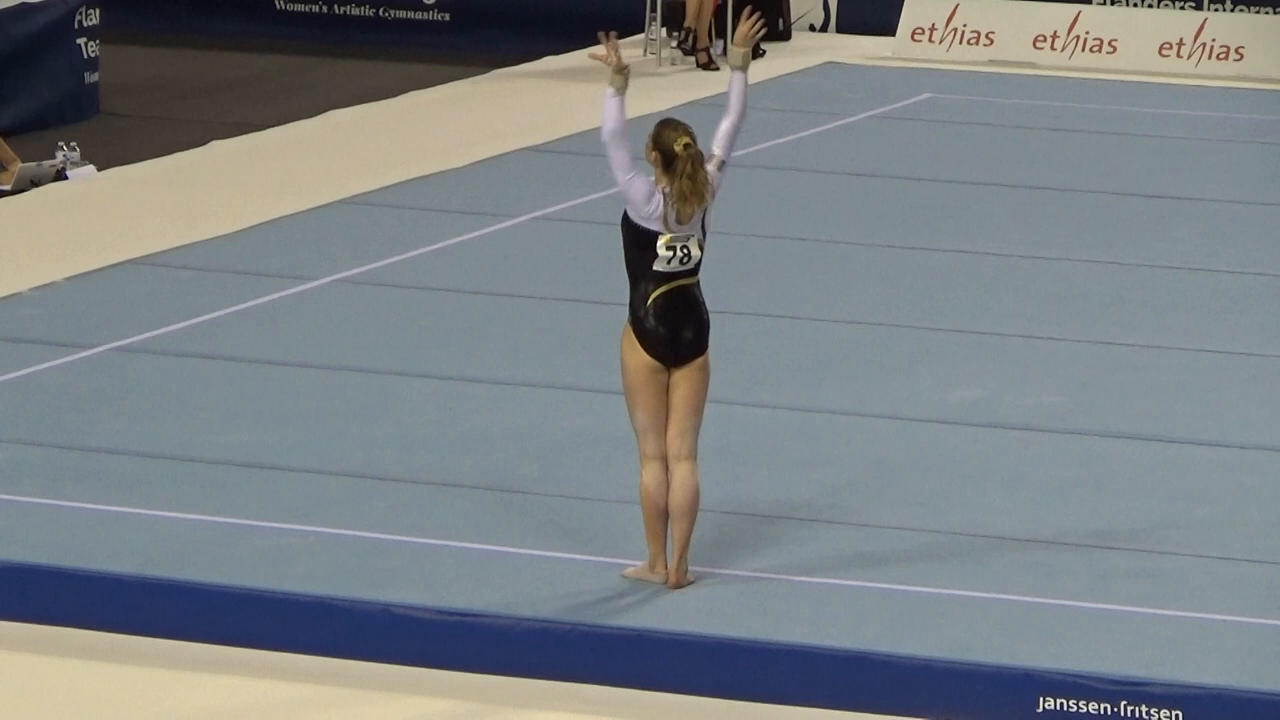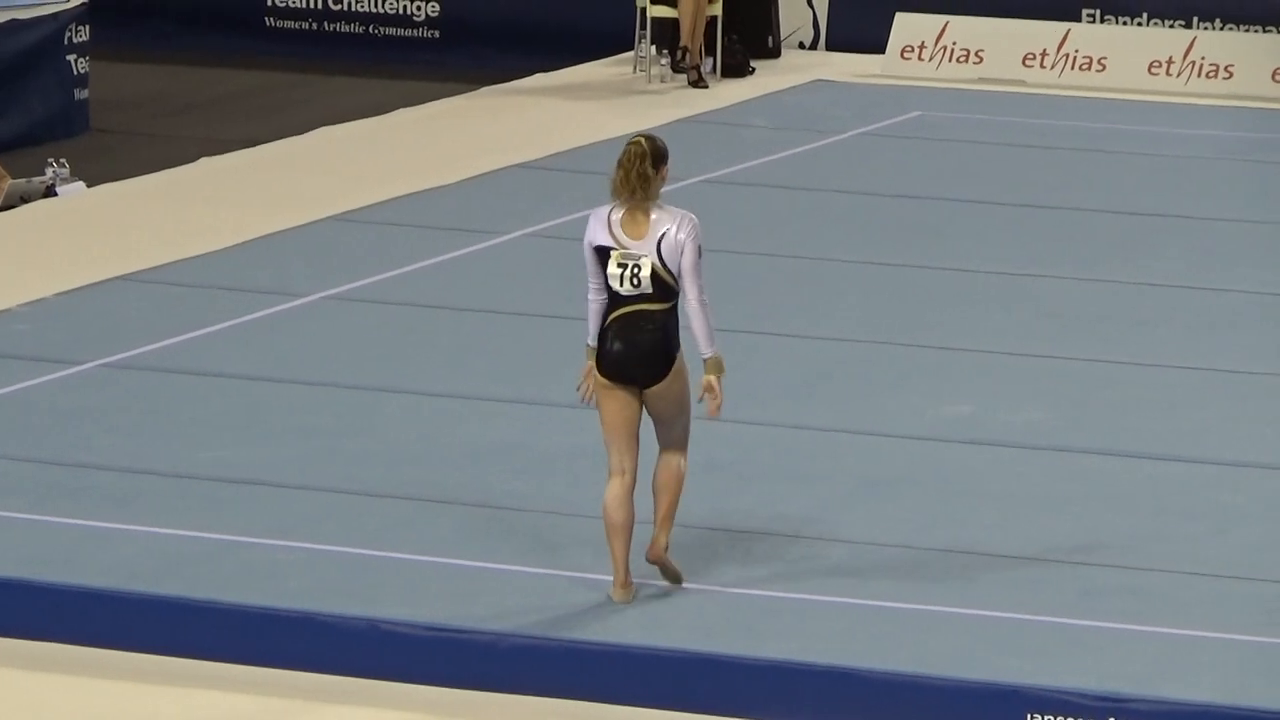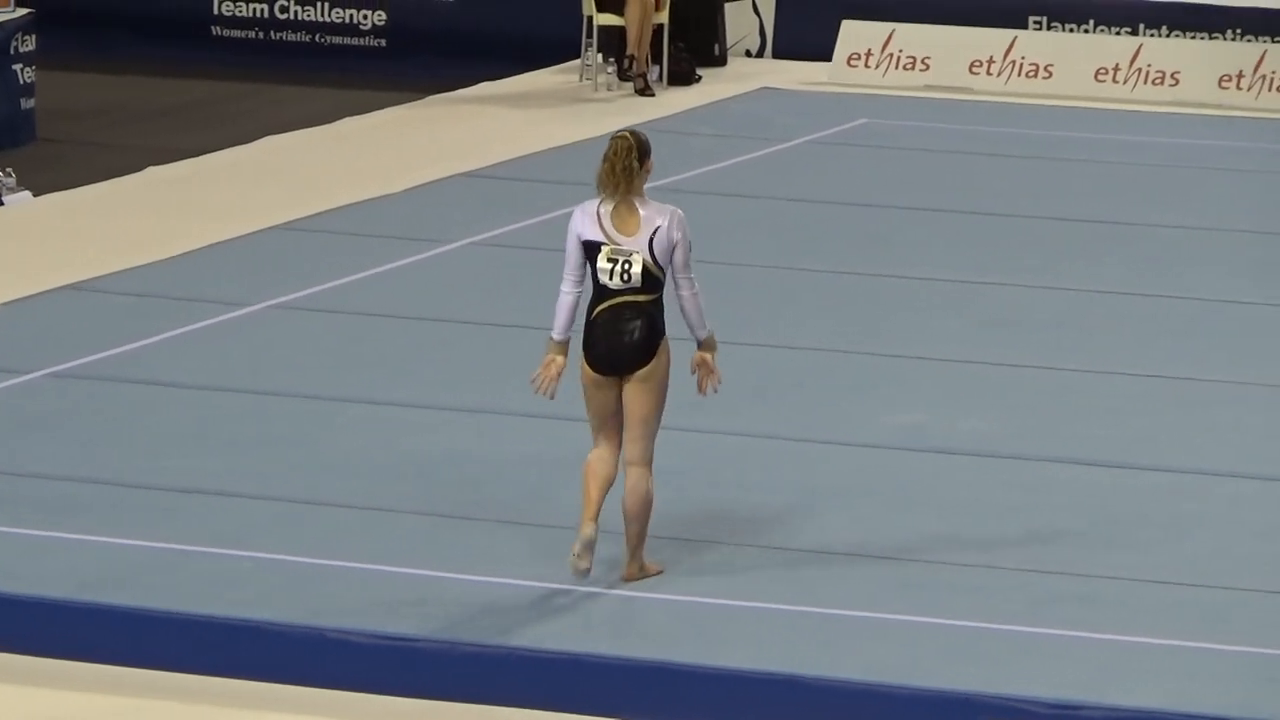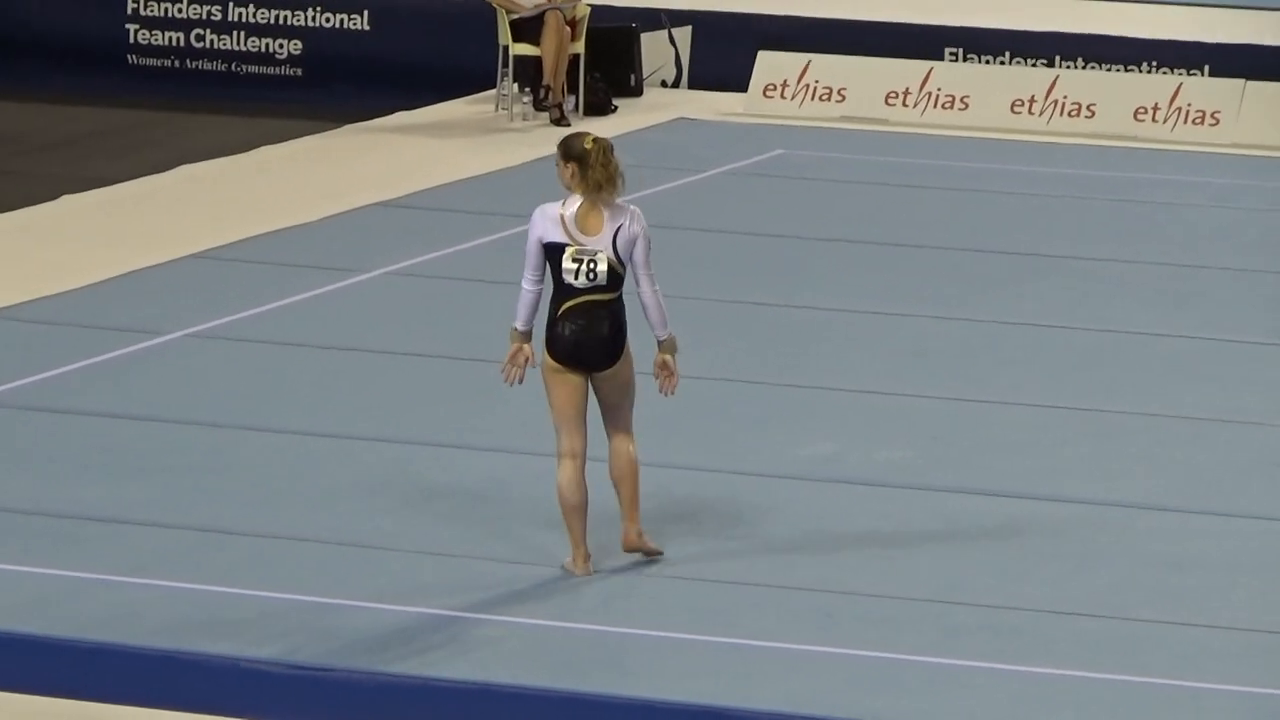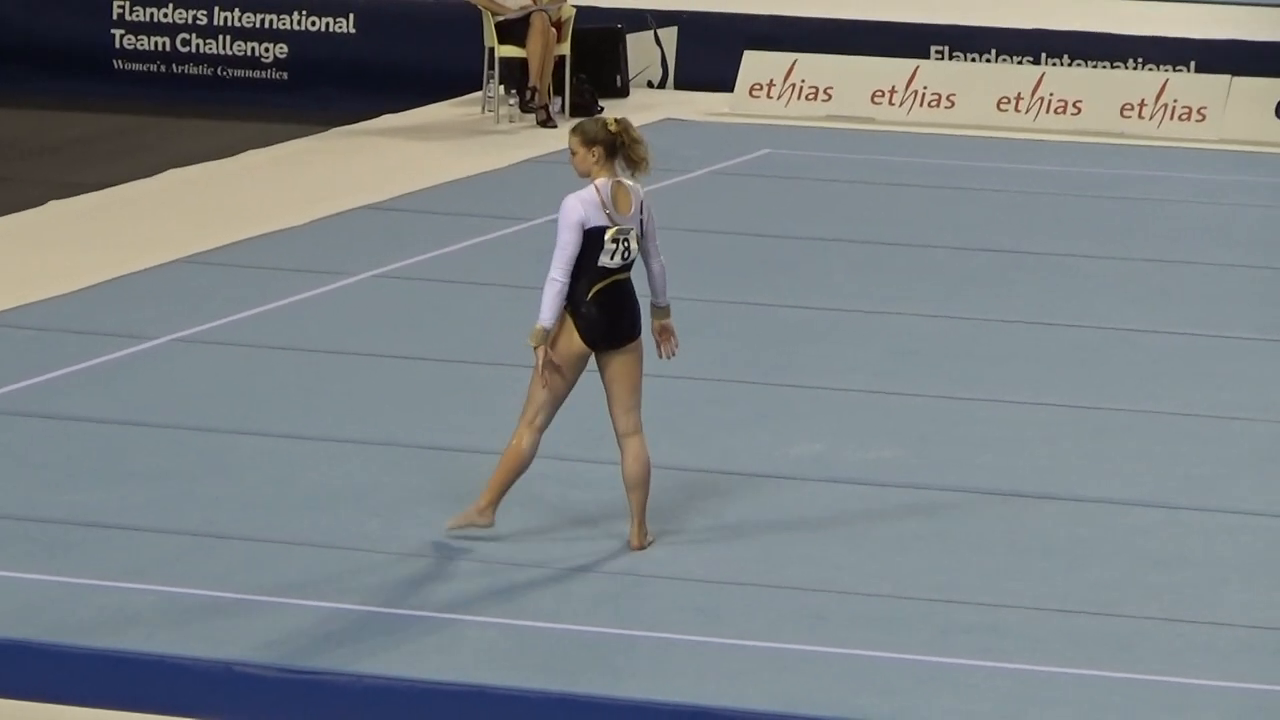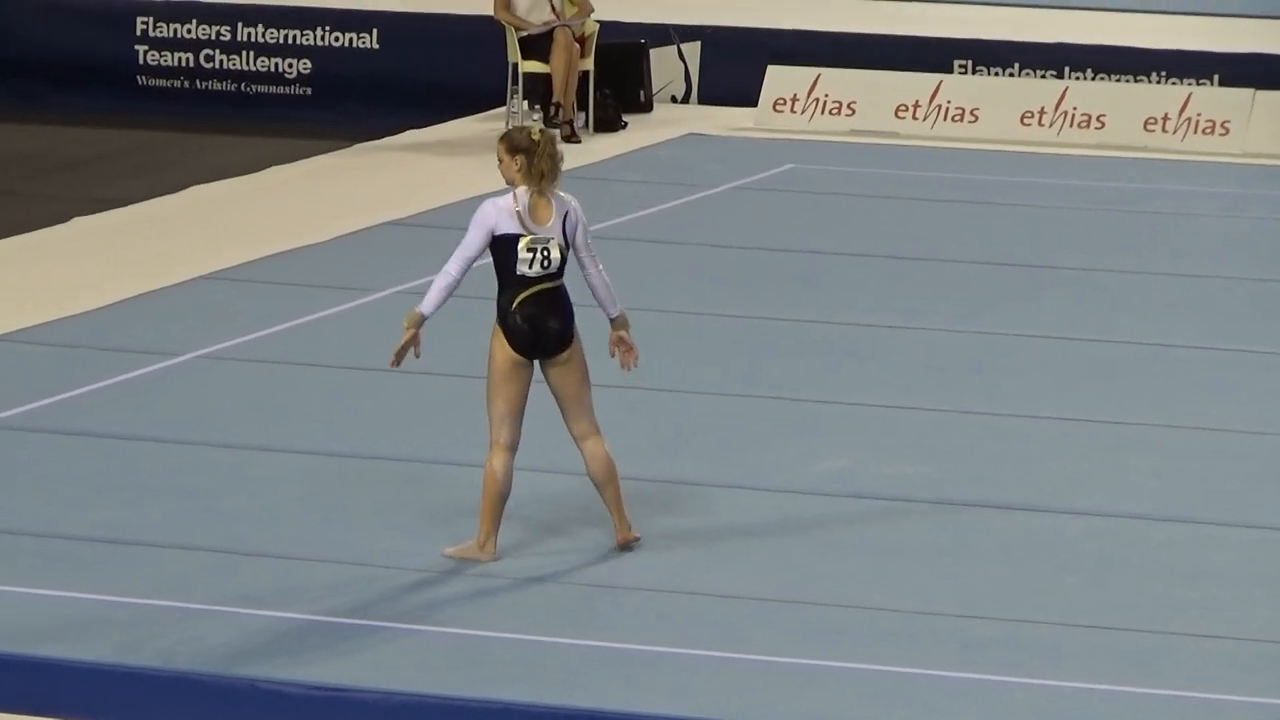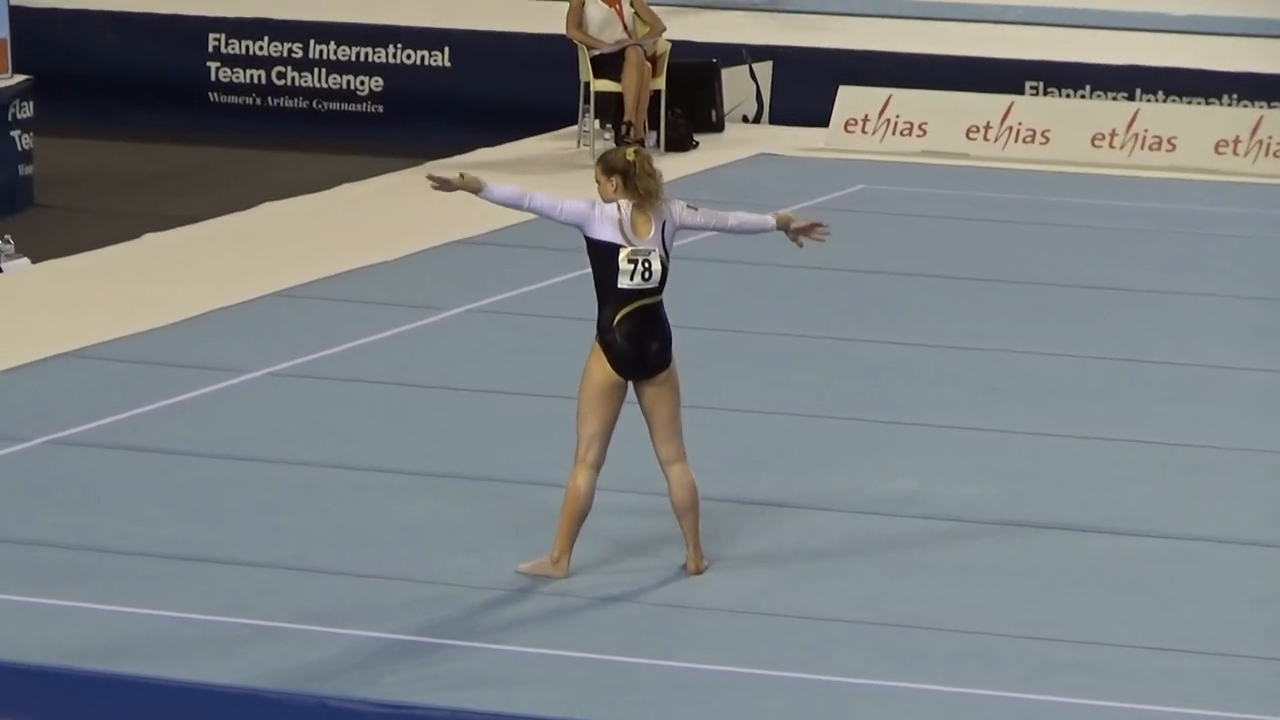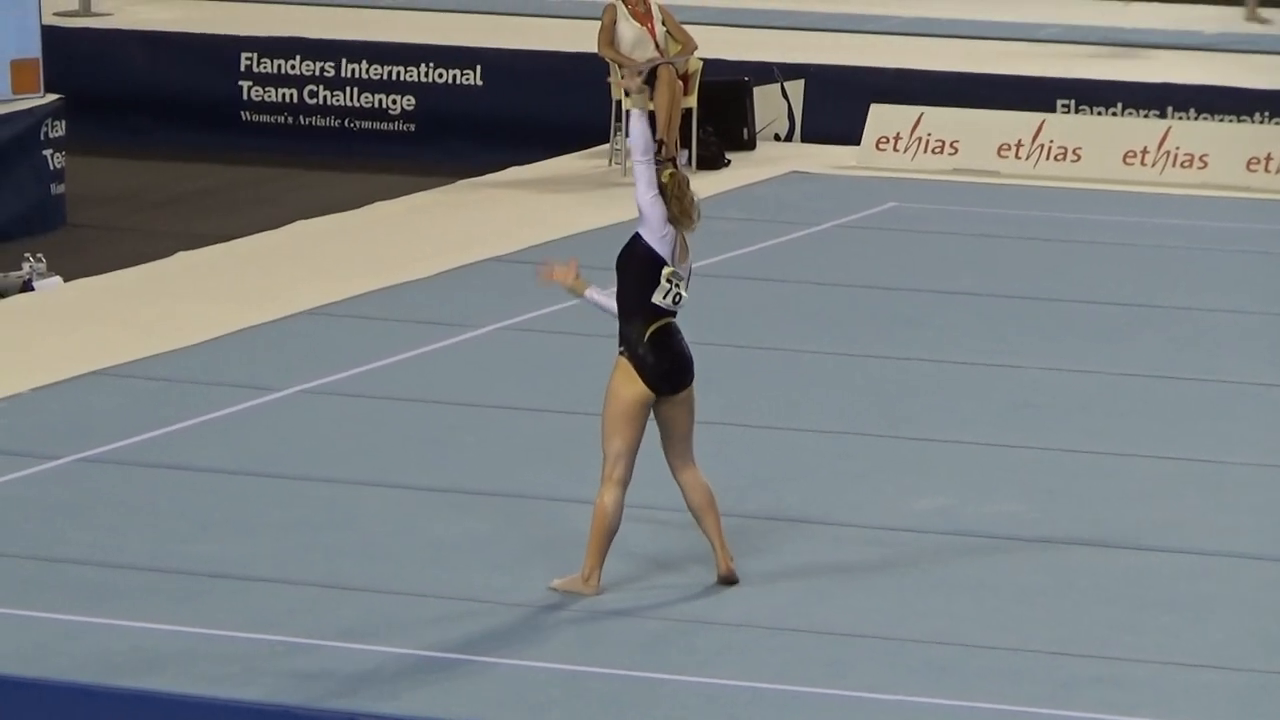
dt=0.7s
person 1, frame 1
left shoulder: (643, 199)
right shoulder: (705, 182)
left elbow: (611, 135)
right elbow: (733, 121)
right wrist: (737, 65)
left hip: (647, 339)
right hip: (692, 331)
left knee: (652, 458)
right knee: (683, 456)
left ankle: (655, 563)
right ankle: (677, 566)
person 1, frame 2
left shoulder: (598, 222)
right shoulder: (682, 225)
left elbow: (595, 295)
right elbow: (694, 299)
left wrist: (593, 353)
right wrist: (711, 365)
left hip: (613, 352)
right hip: (660, 353)
left knee: (620, 471)
right knee: (674, 447)
left ankle: (622, 580)
right ankle: (660, 541)
person 1, frame 3
left shoulder: (584, 217)
right shoulder: (669, 220)
left elbow: (570, 288)
right elbow: (686, 290)
left wrist: (557, 348)
right wrist: (704, 346)
left hip: (599, 339)
right hip: (645, 342)
left knee: (604, 445)
right knee: (637, 459)
left ankle: (587, 527)
right ankle: (635, 561)
person 1, frame 4
left shoulder: (544, 218)
right shoulder: (630, 219)
left elbow: (531, 284)
right elbow: (647, 286)
left wrist: (520, 336)
right wrist: (665, 345)
left hip: (562, 336)
right hip: (608, 336)
left knee: (570, 452)
right knee: (621, 433)
left ankle: (580, 555)
right ankle: (632, 530)
person 1, frame 5
left shoulder: (578, 204)
right shoulder: (637, 196)
left elbow: (560, 274)
right elbow: (654, 261)
left wrist: (541, 336)
right wrist: (661, 312)
left hip: (584, 317)
right hip: (625, 316)
left knee: (532, 422)
right knee: (630, 431)
left ankle: (485, 508)
right ankle: (639, 530)
person 1, frame 6
left shoulder: (495, 210)
right shoulder: (568, 206)
left elbow: (455, 269)
right elbow: (592, 269)
left wrist: (416, 321)
right wrist: (619, 323)
left hip: (516, 326)
right hip: (559, 323)
left knee: (503, 444)
right knee: (587, 432)
left ankle: (485, 542)
right ankle: (622, 527)
person 1, frame 7
left shoulder: (597, 215)
right shoulder: (667, 215)
left elbow: (531, 201)
right elbow: (725, 220)
left wrist: (472, 184)
right wrist: (783, 224)
left hip: (614, 345)
right hip: (656, 343)
left knee: (587, 460)
right knee: (674, 458)
left ankle: (558, 558)
right ankle: (695, 555)
person 1, frame 8
left shoulder: (658, 231)
right shoulder: (680, 247)
left elbow: (643, 163)
left wrist: (638, 103)
right wrist: (581, 288)
left hip: (641, 364)
right hip: (677, 360)
left knee: (615, 476)
right knee: (685, 466)
left ankle: (589, 576)
right ankle: (723, 559)
